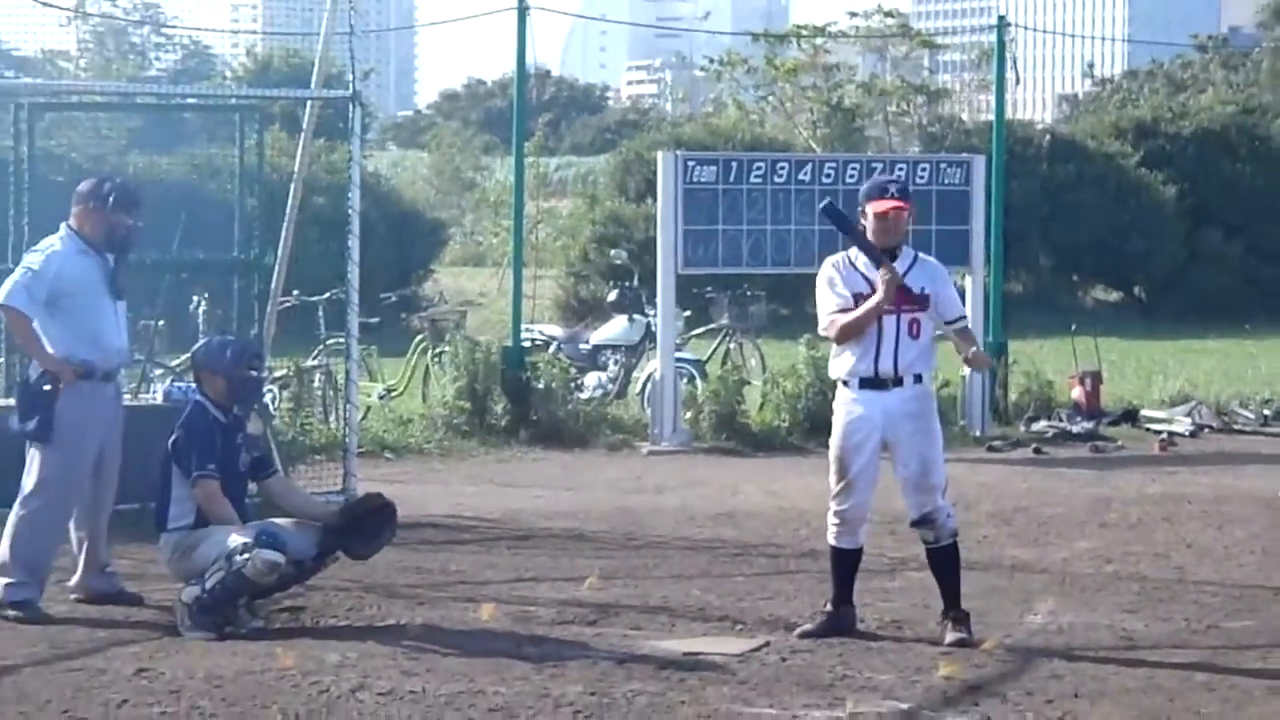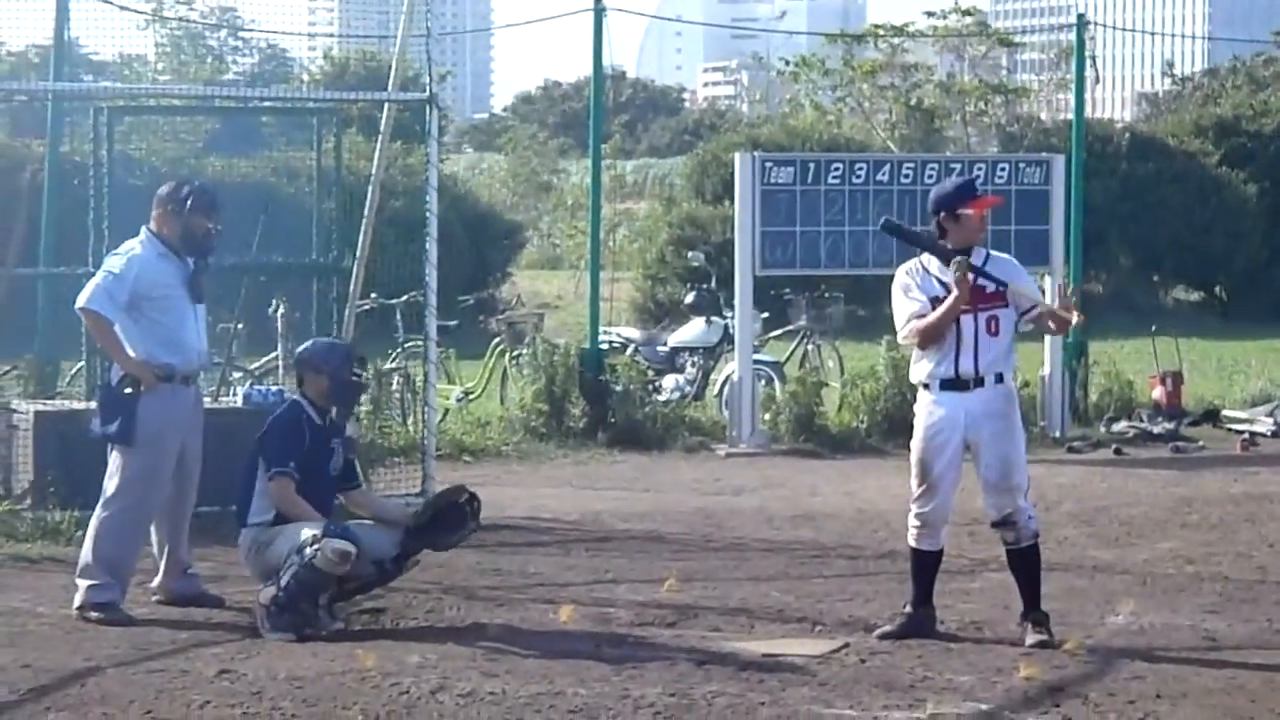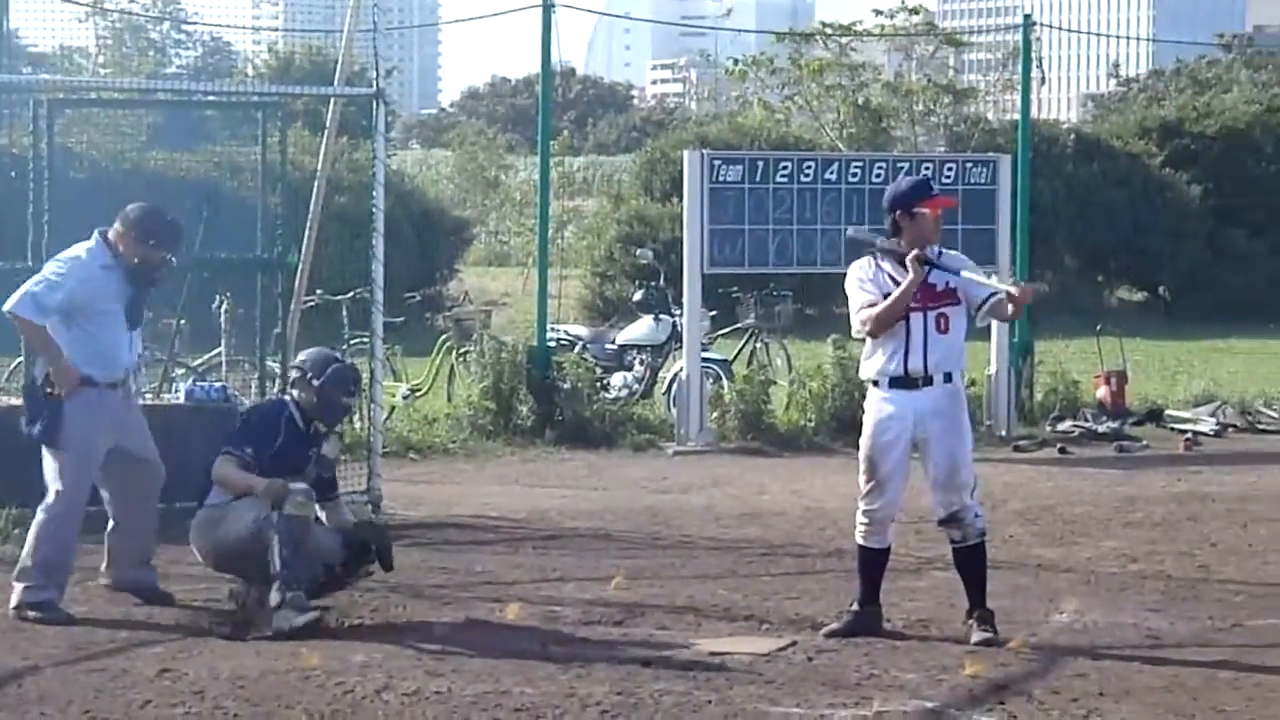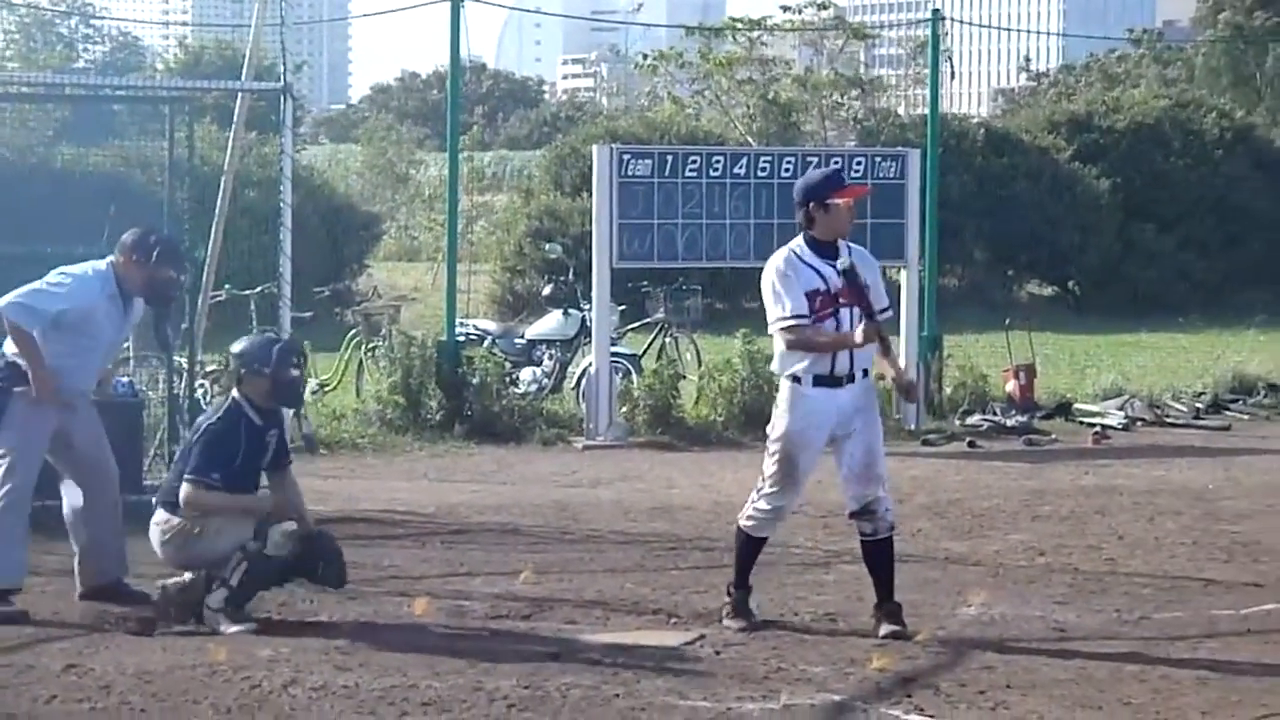
dt=0.7s
person 1, frame 1
left shoulder: (930, 270)
right shoulder: (837, 268)
left elbow: (957, 325)
right elbow: (837, 332)
left wrist: (970, 350)
right wrist: (878, 300)
left hip: (913, 398)
right hip: (857, 400)
left knee: (932, 508)
right knee: (846, 509)
left ankle: (954, 614)
right ankle: (841, 609)
person 1, frame 2
left shoulder: (1006, 267)
right shoulder: (913, 274)
left elbow: (1038, 317)
right elbow: (920, 337)
left wrist: (1061, 318)
right wrist: (958, 295)
left hip: (994, 398)
right hip: (938, 402)
left knee: (1013, 508)
right knee: (927, 510)
left ankle: (1034, 615)
right ankle: (921, 610)
person 1, frame 3
left shoulder: (956, 266)
right shoulder: (865, 270)
left elbow: (996, 309)
right elbow: (872, 325)
left wrist: (1016, 303)
right wrist: (910, 281)
left hip: (942, 397)
right hip: (887, 400)
left knee: (960, 506)
right knee: (875, 508)
left ankle: (979, 613)
right ankle: (867, 609)
person 1, frame 4
left shoulder: (863, 261)
right shoulder: (784, 266)
right elbow: (790, 337)
left wrist: (896, 369)
right wrist: (847, 341)
left hip: (857, 393)
right hip: (805, 395)
left knee: (872, 501)
right knee: (773, 498)
left ankle: (886, 606)
right ankle: (737, 595)
person 2, frame 1
left shoulder: (104, 261)
right shoulder: (52, 255)
right wrist: (49, 363)
left hip: (107, 389)
right hip: (69, 392)
left knee: (98, 492)
right knee: (48, 491)
left ankle: (95, 576)
person 2, frame 2
left shoulder: (185, 263)
right shoulder: (134, 259)
right elbow: (91, 307)
right wrist: (129, 364)
left hip: (187, 392)
right hip: (149, 395)
left knee: (179, 494)
right knee: (130, 495)
left ankle: (175, 579)
right ankle: (97, 592)
person 2, frame 3
left shoulder: (128, 273)
right shoulder: (76, 266)
right elbow: (21, 310)
left wrist: (128, 369)
right wrist: (59, 364)
left hip: (118, 393)
right hip: (77, 397)
left knee: (144, 477)
right knee: (67, 495)
left ankle: (132, 570)
right ankle: (34, 594)
person 2, frame 4
left shoulder: (132, 300)
right shoulder: (78, 285)
left wrist: (100, 375)
right wrist: (38, 370)
left hip: (74, 399)
left knee: (101, 483)
left ankle: (101, 577)
person 3, frame 1
left shoulder: (241, 423)
right shoulder: (197, 424)
left elbow: (276, 486)
right elbow: (209, 497)
left wrist: (334, 517)
right wrist: (248, 540)
left hip: (229, 535)
right hip: (186, 542)
left knee: (321, 541)
right knee: (267, 550)
left ankle: (234, 598)
right ankle: (197, 603)
person 3, frame 2
left shoulder: (335, 431)
right shoulder: (288, 422)
left elbow: (358, 498)
right elbow: (282, 496)
left wrist: (415, 517)
right wrist: (334, 530)
left hip: (314, 536)
right hip: (265, 541)
left knee: (401, 545)
right knee: (337, 542)
left ankle: (316, 598)
right ankle: (275, 605)
person 3, frame 3
left shoulder: (318, 440)
right shoulder: (267, 417)
left elbow: (331, 506)
right elbow: (220, 471)
left wrist: (357, 529)
right wrist: (259, 484)
left hip: (261, 538)
right hip: (216, 529)
left knee: (356, 552)
right knee: (295, 494)
left ankle: (259, 595)
right ankle: (287, 602)
person 3, frame 4
left shoulder: (270, 418)
right shoulder: (224, 426)
left elbow: (283, 479)
right elbow: (190, 498)
left wrist: (313, 535)
right wrist: (257, 502)
left hip: (212, 523)
right hip: (180, 530)
right knee: (281, 530)
left ankle: (189, 591)
right ankle: (221, 605)
